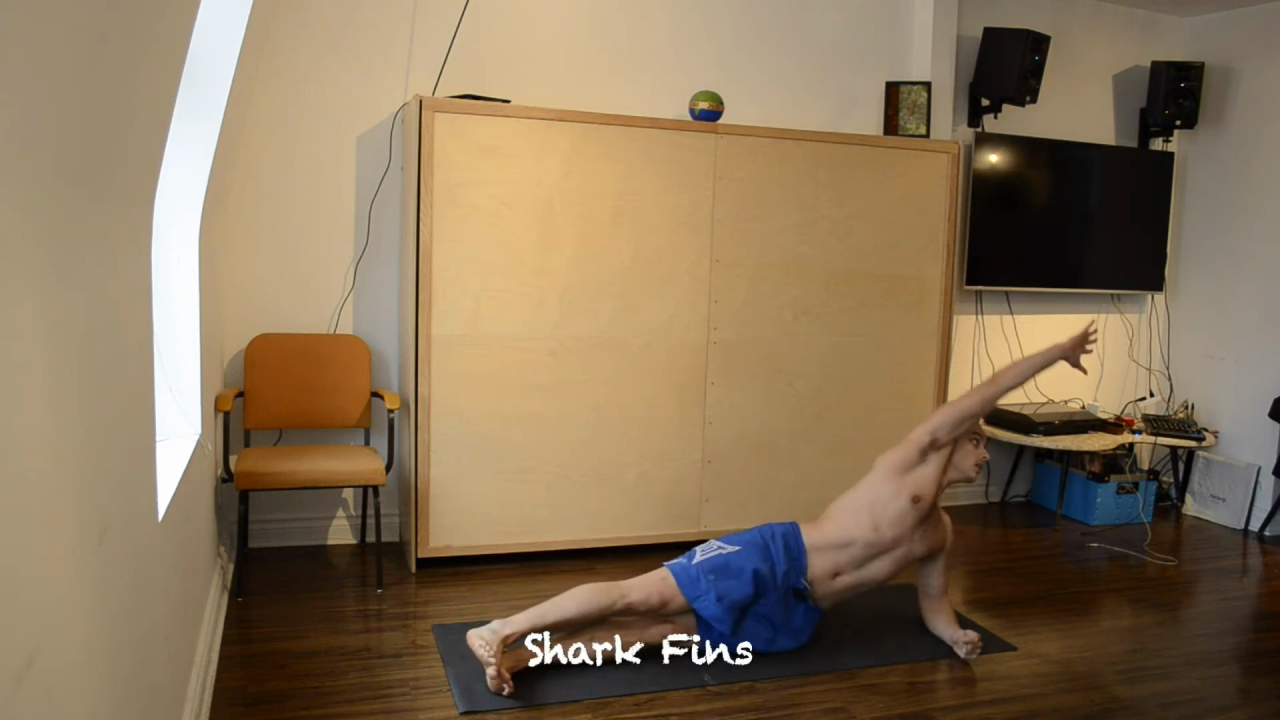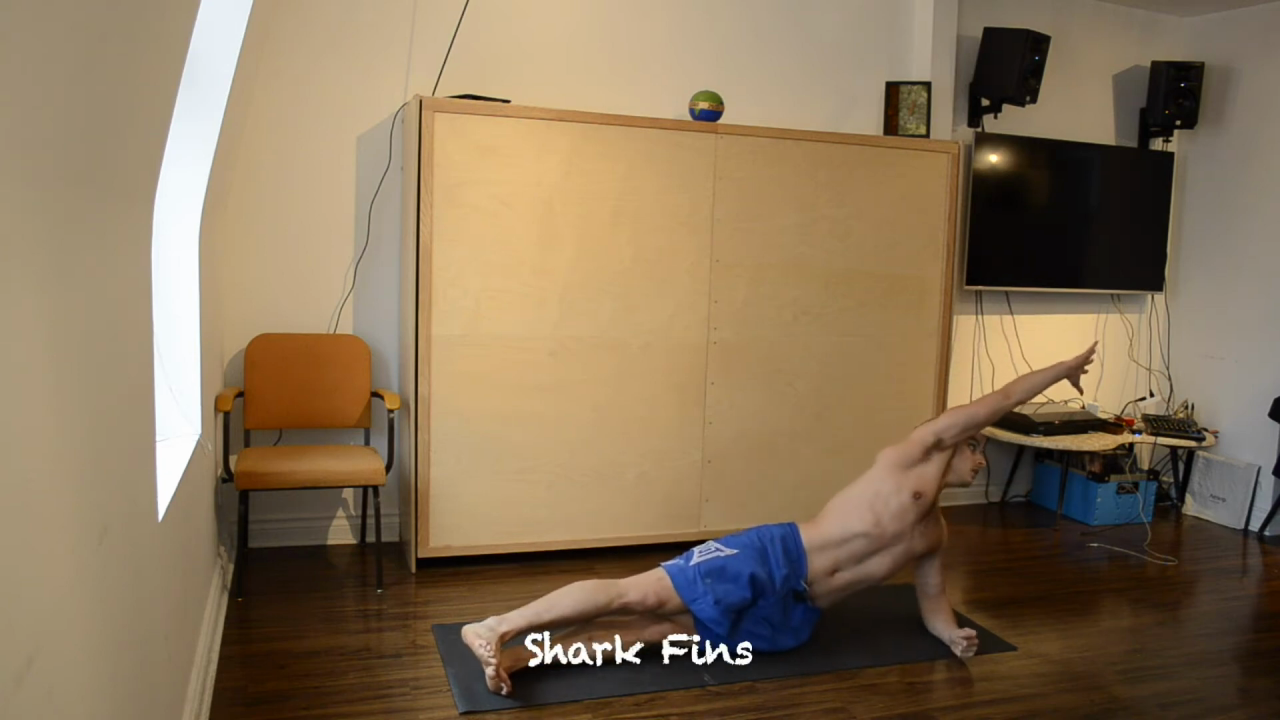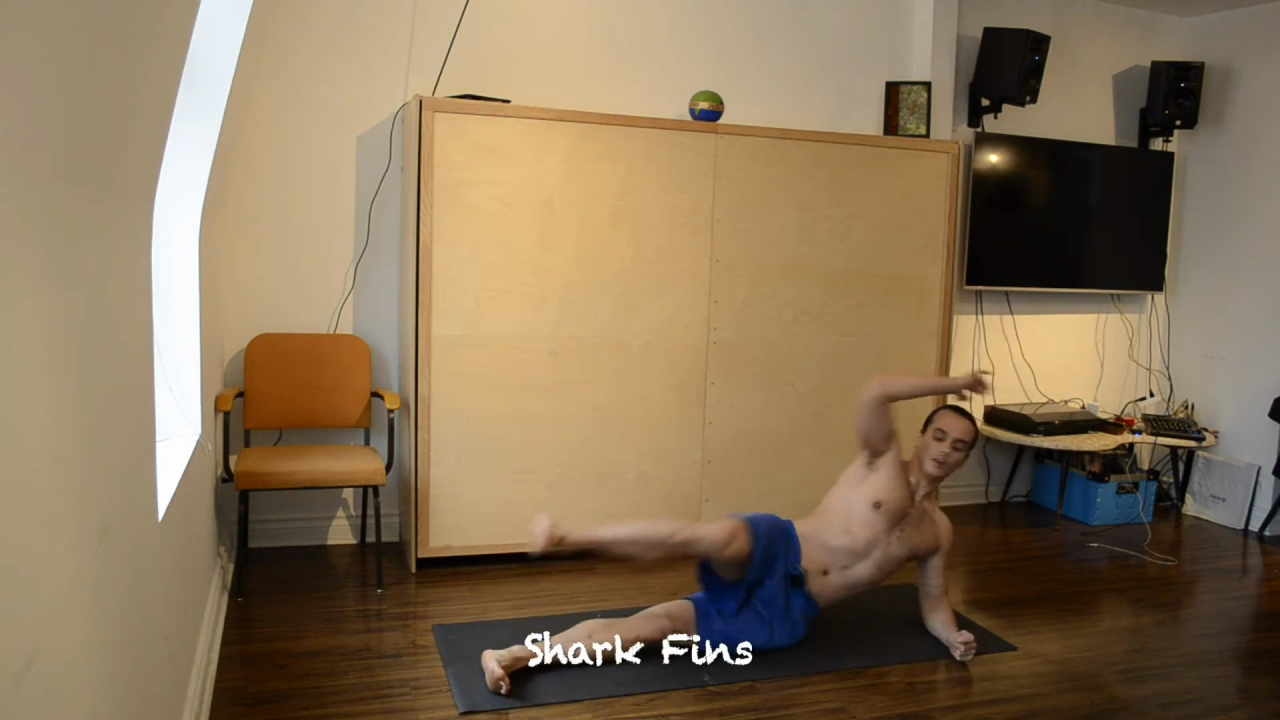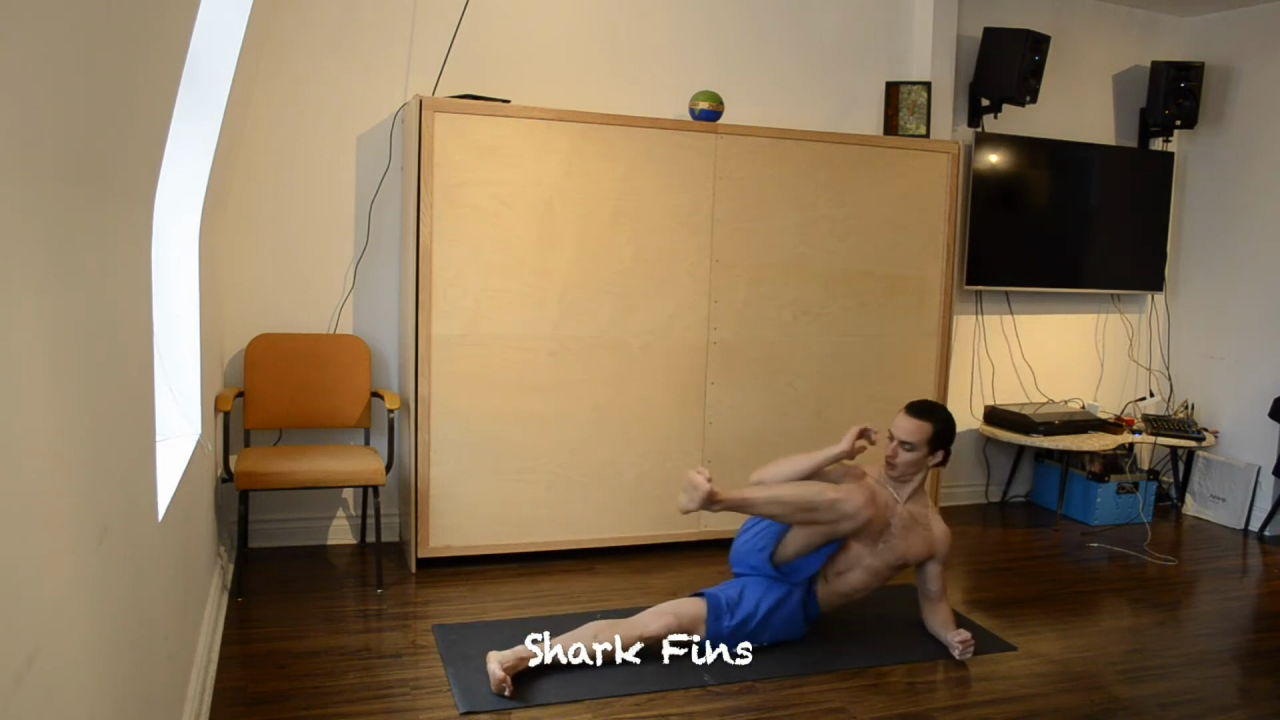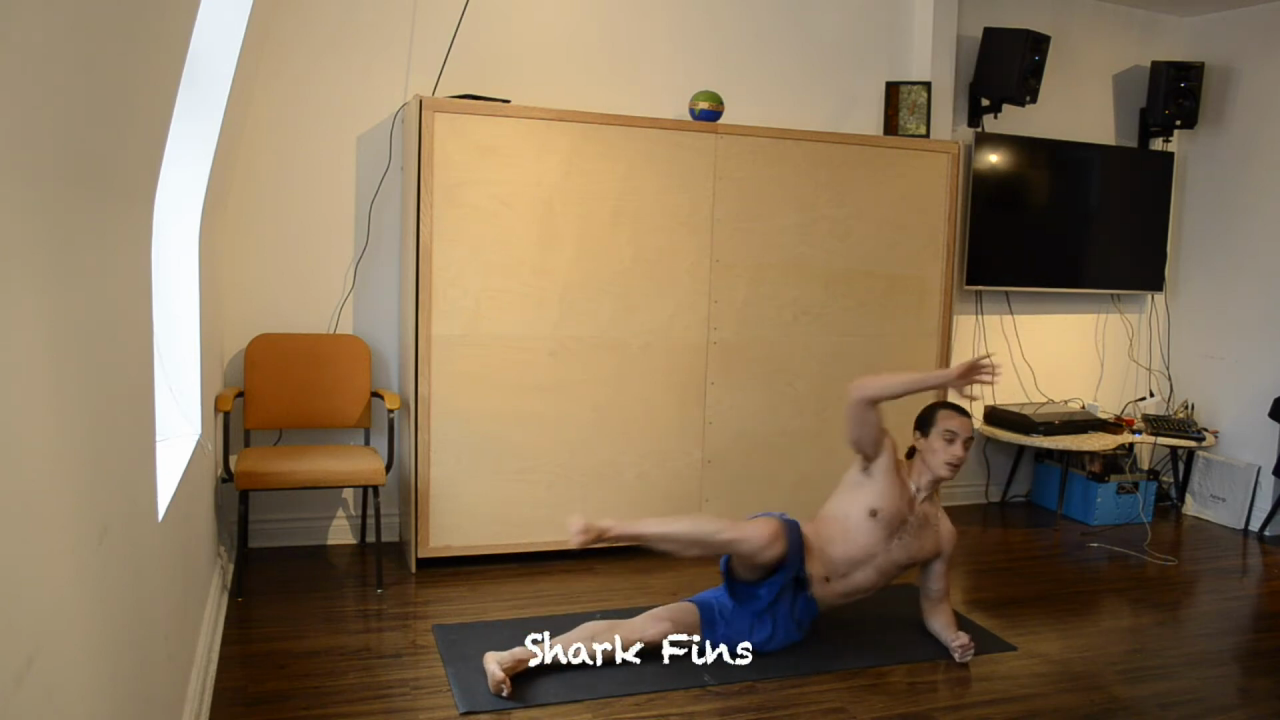
dt=0.4s
person 1, frame 1
left shoulder: (940, 532)
right shoulder: (920, 456)
left elbow: (933, 601)
right elbow: (986, 393)
left wrist: (955, 634)
right wrist: (1057, 350)
left hip: (791, 617)
right hip: (773, 559)
left knee: (661, 630)
right knee: (642, 598)
left ankle: (518, 658)
right ankle: (501, 635)
person 1, frame 2
left shoulder: (933, 532)
right shoulder: (919, 453)
left elbow: (932, 599)
right elbow: (996, 401)
left wrist: (953, 635)
right wrist: (1064, 368)
left hip: (789, 616)
right hip: (770, 560)
left knee: (664, 629)
right knee: (640, 597)
left ankle: (519, 655)
right ankle: (496, 630)
person 1, frame 3
left shoulder: (937, 532)
right shoulder: (883, 460)
left elbow: (934, 602)
right elbow: (875, 392)
left wrist: (953, 635)
right wrist: (953, 384)
left hip: (790, 614)
right hip: (767, 555)
left knee: (660, 625)
right knee: (720, 538)
left ankle: (520, 655)
right ankle: (568, 538)
person 1, frame 4
left shoulder: (935, 534)
right shoulder: (855, 479)
left elbow: (933, 602)
right elbow: (761, 480)
left wrist: (951, 635)
right wrist: (840, 450)
left hip: (791, 611)
right hip: (770, 563)
left knee: (663, 624)
right knee: (856, 504)
left ankle: (524, 657)
person 1, frame 5
left shoulder: (941, 534)
right shoulder: (882, 463)
left elbow: (934, 602)
right elbow: (859, 395)
left wrist: (952, 636)
right wrist: (944, 377)
left hip: (790, 616)
right hip: (770, 567)
left knee: (659, 629)
right knee: (762, 539)
left ankle: (524, 658)
right ankle: (611, 530)
